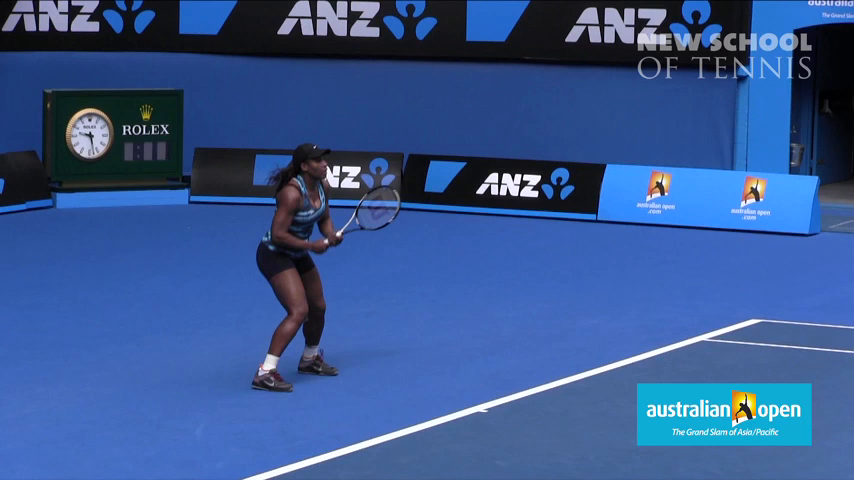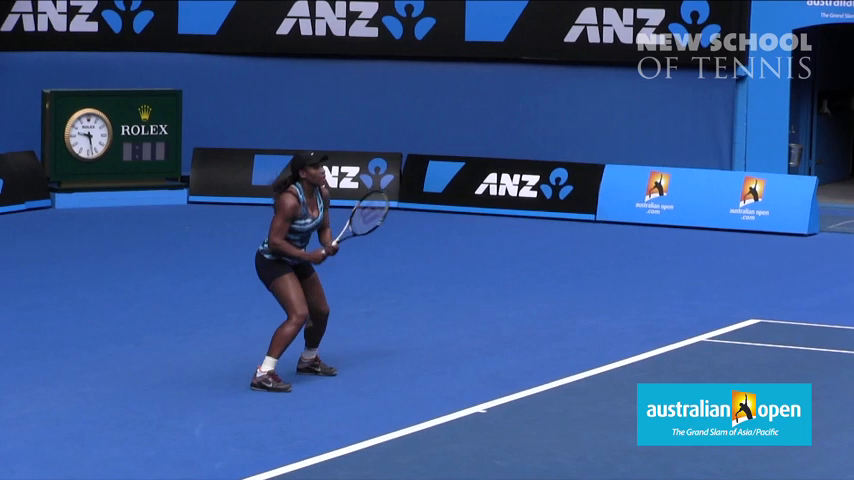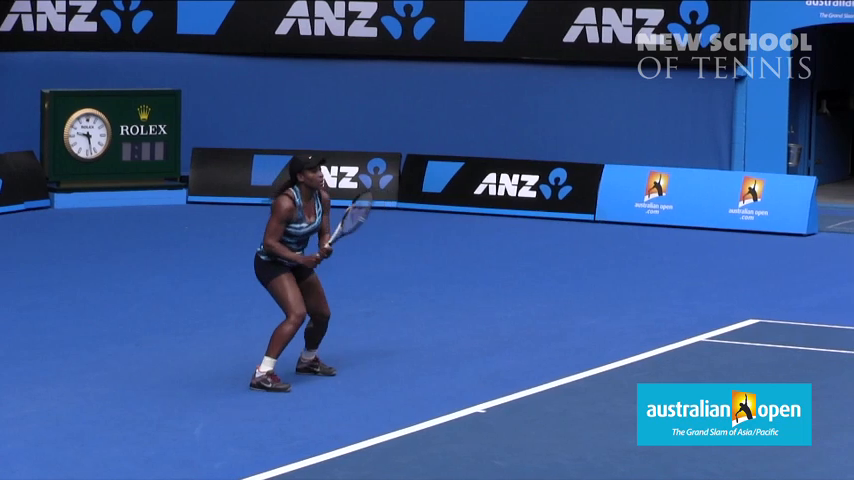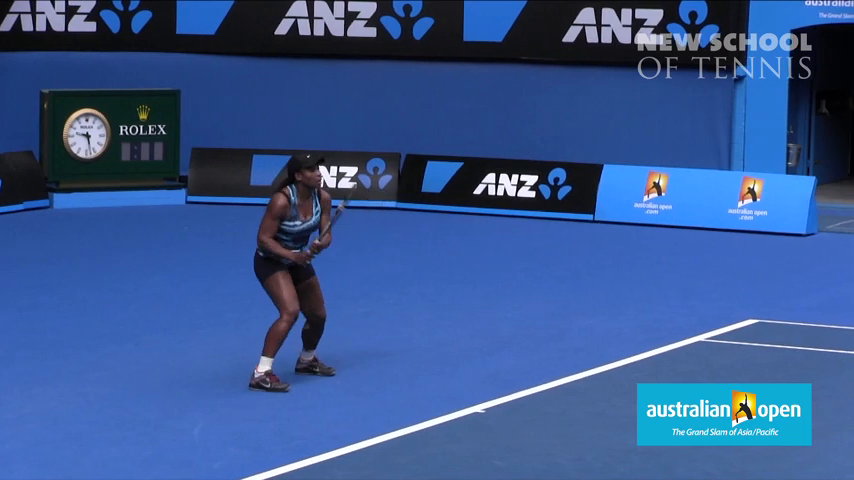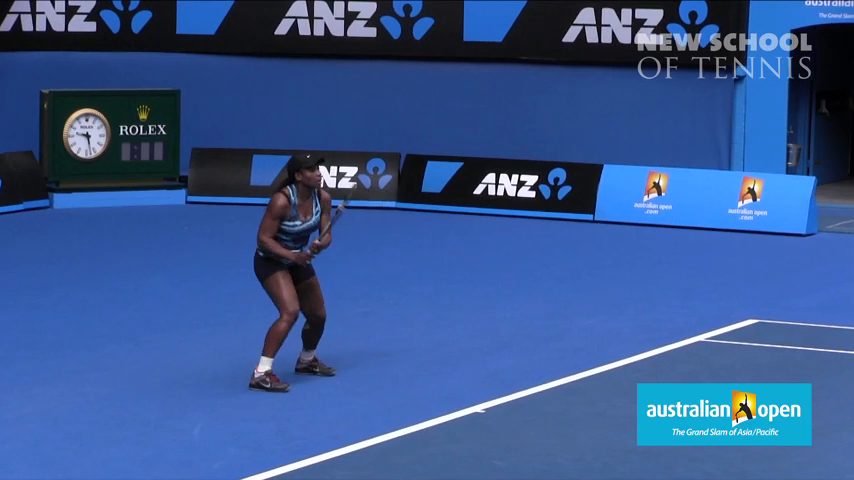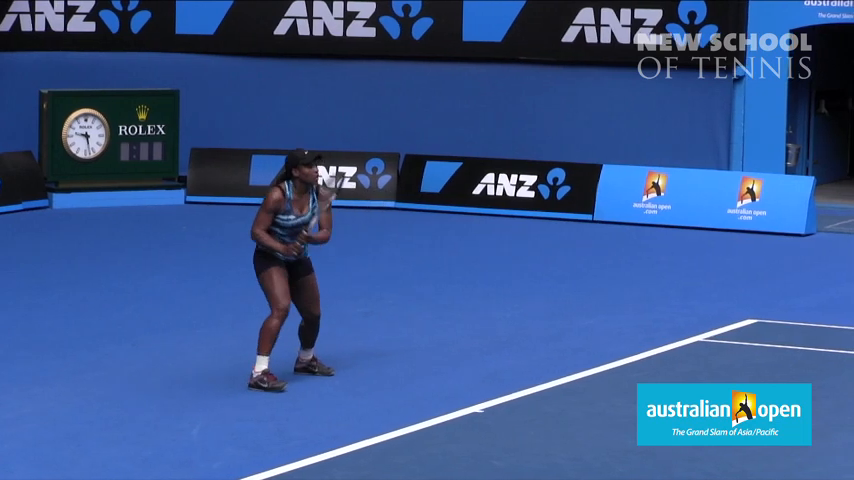
dt=0.3s
person 1, frame 1
left shoulder: (322, 186)
right shoulder: (292, 193)
left elbow: (324, 219)
right elbow: (277, 234)
left wrist: (331, 236)
right wrist: (311, 246)
left hip: (298, 255)
right hip: (274, 254)
left knee: (318, 308)
right knee: (299, 312)
left ankle: (310, 359)
right ankle: (265, 373)
person 1, frame 2
left shoulder: (322, 193)
right shoulder: (290, 200)
left elbow: (323, 227)
right elbow: (275, 241)
left wrist: (328, 245)
right wrist: (308, 255)
left hip: (297, 261)
right hip: (273, 261)
left knee: (321, 312)
right knee: (299, 315)
left ankle: (308, 360)
right ankle: (263, 374)
person 1, frame 3
left shoulder: (322, 198)
right shoulder: (286, 203)
left elbow: (324, 232)
right elbow: (269, 243)
left wrist: (325, 248)
right wrist: (301, 259)
left hip: (297, 262)
right hip: (271, 262)
left knee: (322, 314)
right knee: (297, 314)
left ankle: (308, 360)
right ankle: (262, 373)
person 1, frame 4
left shoulder: (322, 198)
right shoulder: (282, 201)
left elbow: (326, 233)
right elbow: (263, 239)
left wrist: (319, 245)
right wrist: (293, 255)
left hip: (297, 261)
right hip: (270, 260)
left knee: (318, 316)
right knee: (290, 312)
left ankle: (307, 360)
right ankle: (261, 374)
person 1, frame 5
left shoulder: (323, 198)
right shoulder: (282, 201)
left elbow: (327, 235)
right elbow: (263, 238)
left wrist: (319, 246)
right wrist: (291, 255)
left hip: (299, 262)
right hip: (272, 261)
left knee: (318, 316)
right knee: (289, 312)
left ankle: (307, 360)
right ankle: (261, 373)
person 1, frame 6
left shoulder: (320, 195)
right shoulder: (277, 195)
left elbow: (326, 232)
right elbow: (256, 232)
left wrist: (310, 238)
right wrist: (283, 248)
left hip: (298, 259)
right hip: (270, 257)
left knee: (313, 315)
right knee: (281, 308)
left ankle: (305, 360)
right ankle: (259, 372)
